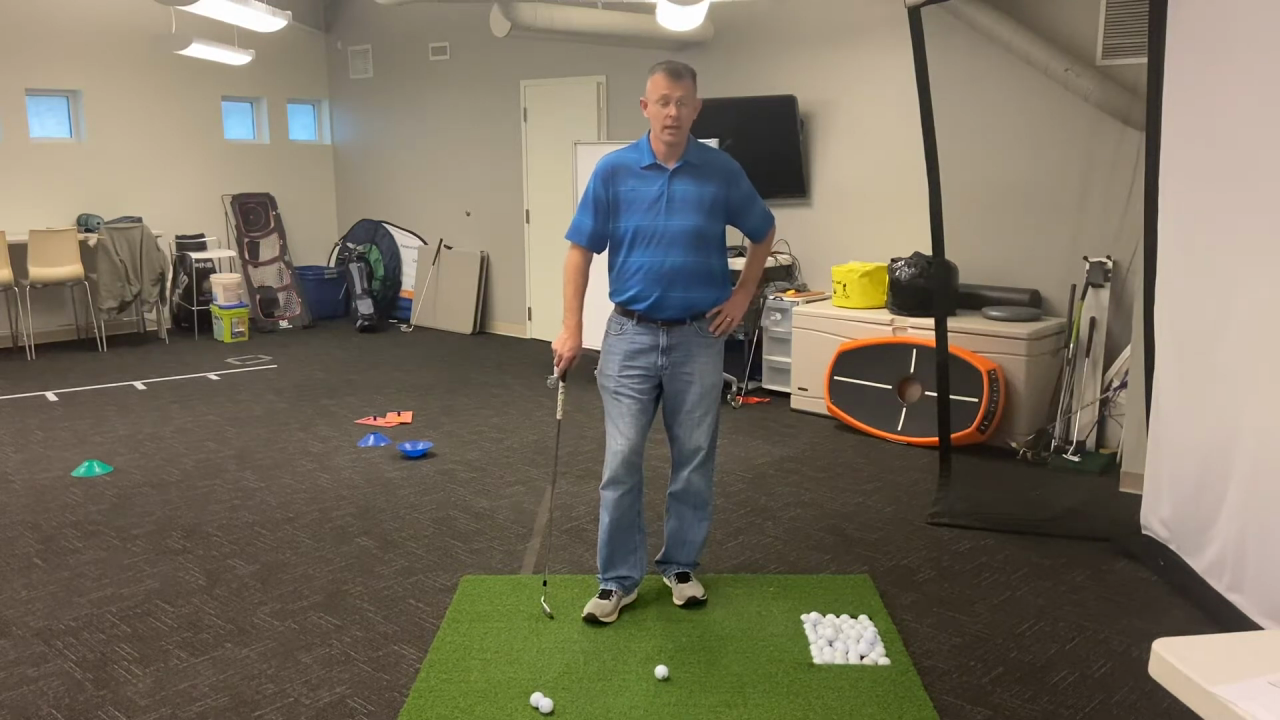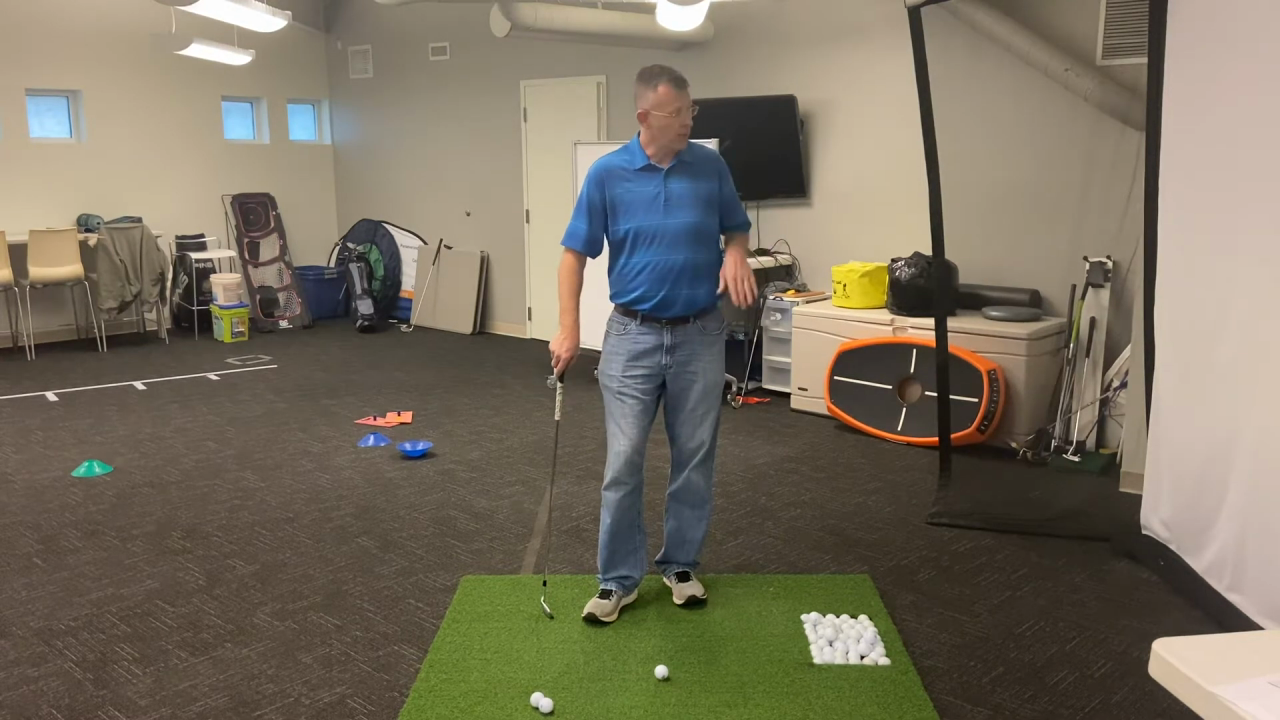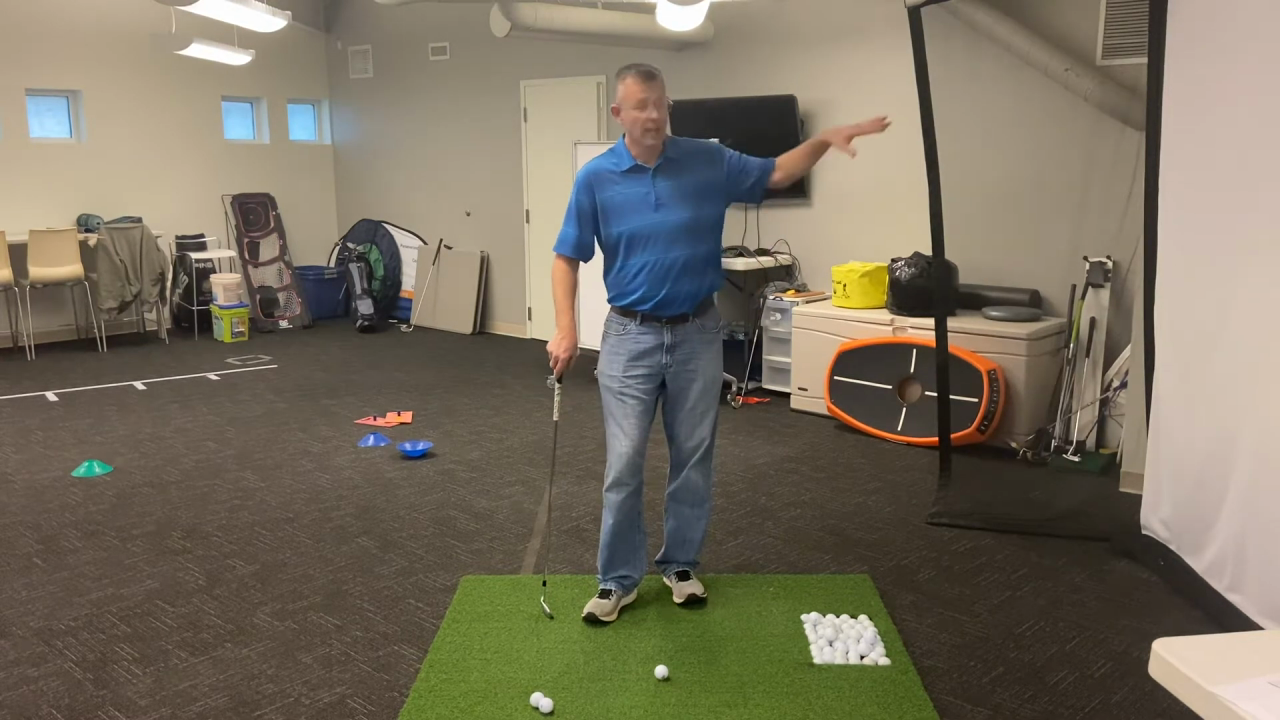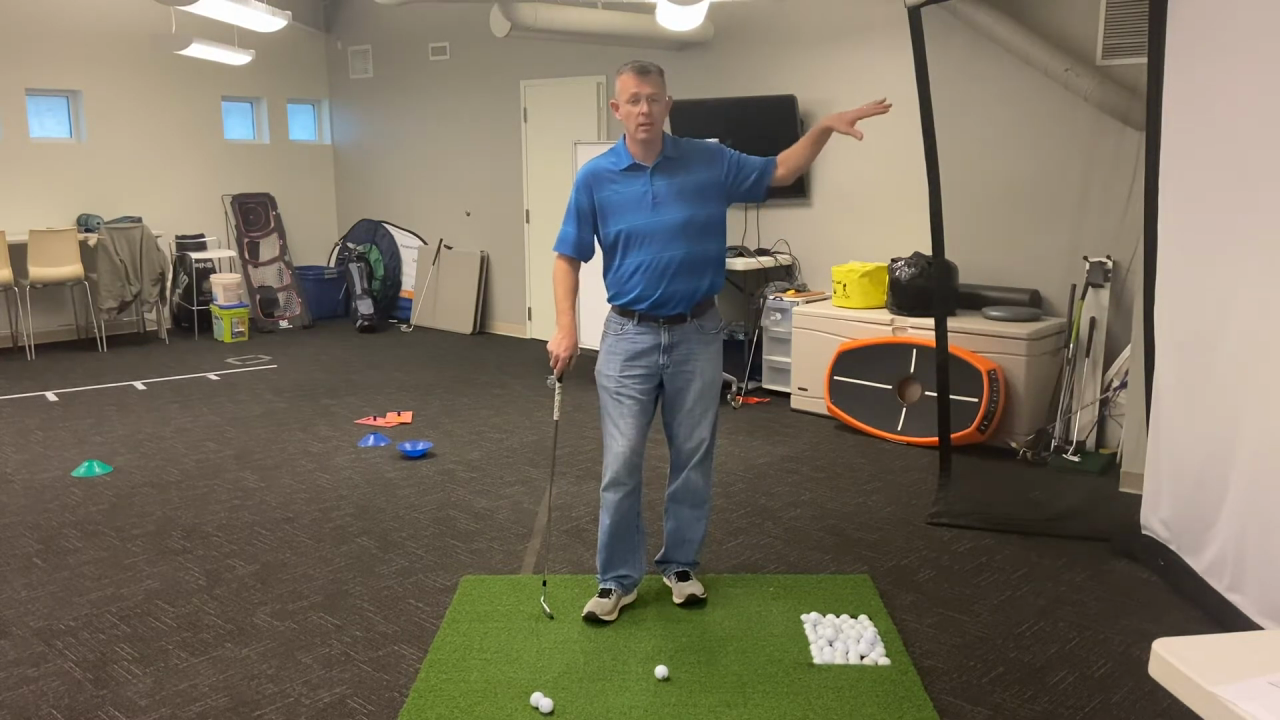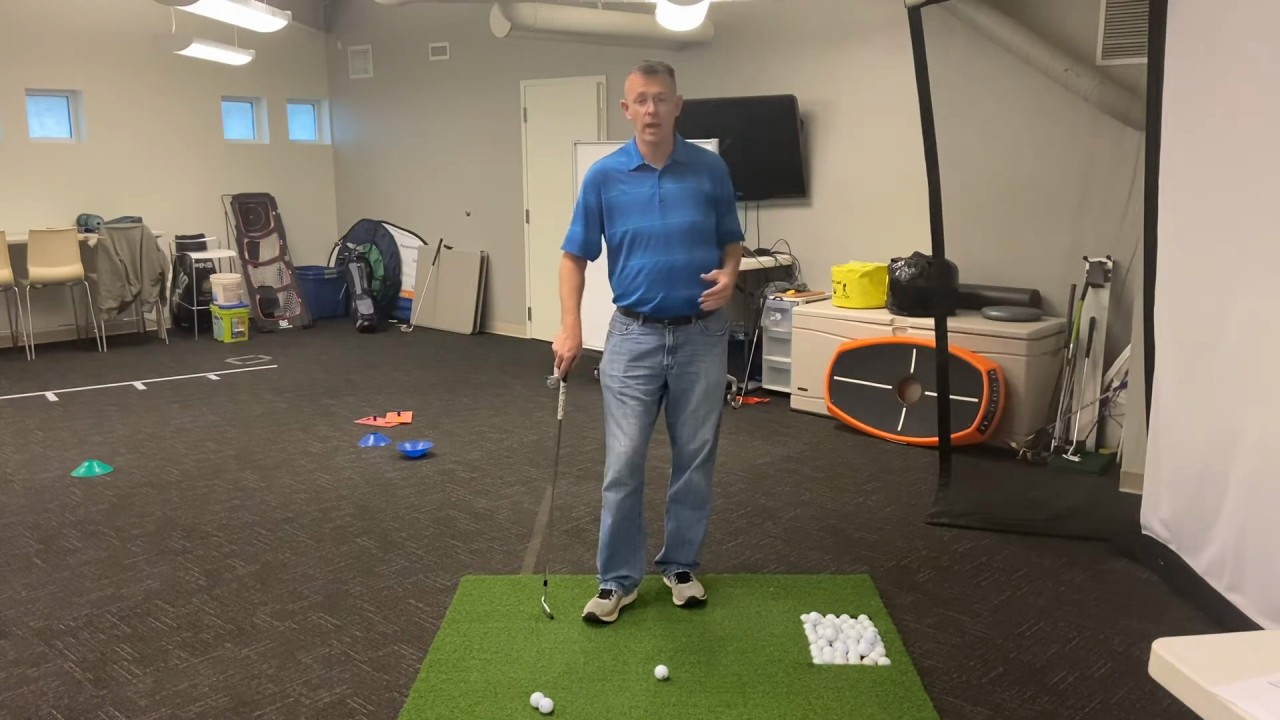
dt=0.5s
person 1, frame 1
left shoulder: (722, 171)
right shoulder: (613, 170)
left elbow: (764, 232)
right elbow: (581, 250)
left wrist: (743, 295)
right wrist: (571, 328)
left hip: (698, 337)
right hip: (631, 335)
left knee: (694, 460)
right knee: (622, 461)
left ankle: (680, 565)
right ankle: (618, 578)
person 1, frame 2
left shoulder: (711, 167)
right shoulder: (607, 173)
left elbow: (737, 228)
right elbow: (575, 253)
left wrist: (734, 255)
right wrist: (569, 329)
left hip: (699, 335)
right hip: (633, 334)
left knee: (694, 459)
right knee: (624, 462)
left ankle: (680, 563)
right ankle: (618, 578)
person 1, frame 3
left shoulder: (707, 161)
right shoulder: (595, 177)
left elbow: (776, 173)
right elbow: (567, 257)
left wrist: (823, 138)
right wrist: (565, 329)
left hip: (697, 331)
right hip: (631, 334)
left knee: (693, 457)
right knee: (624, 461)
left ankle: (680, 563)
right ankle: (618, 578)
person 1, frame 4
left shoulder: (710, 162)
right shoulder: (595, 177)
left elbow: (780, 172)
right elbow: (568, 256)
left wrist: (826, 126)
right wrist: (566, 328)
left hip: (697, 332)
right hip: (630, 334)
left knee: (693, 457)
right knee: (621, 462)
left ankle: (680, 563)
right ankle: (617, 577)
person 1, frame 5
left shoulder: (711, 169)
right shoulder: (603, 176)
left elbow: (731, 241)
right elbow: (575, 256)
left wrist: (729, 277)
right wrist: (569, 329)
left hip: (702, 334)
right hip: (634, 335)
left knee: (695, 460)
right knee: (624, 464)
left ankle: (680, 565)
right ankle: (617, 578)
